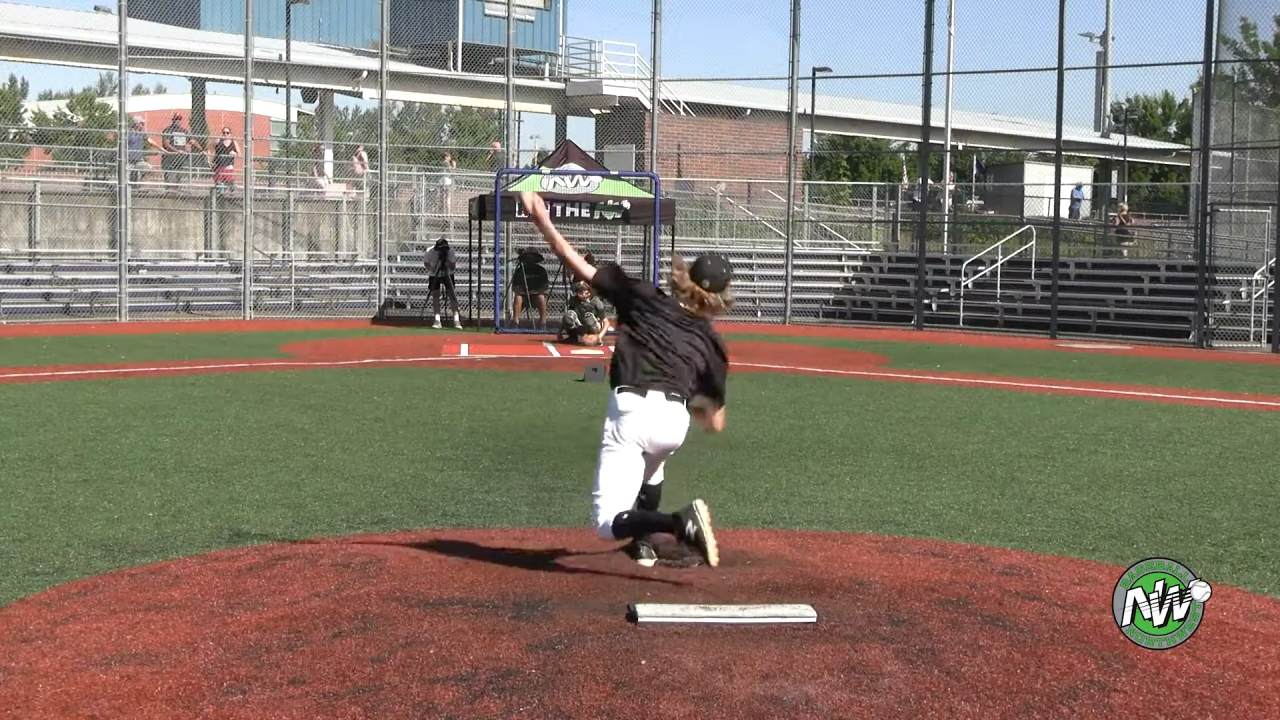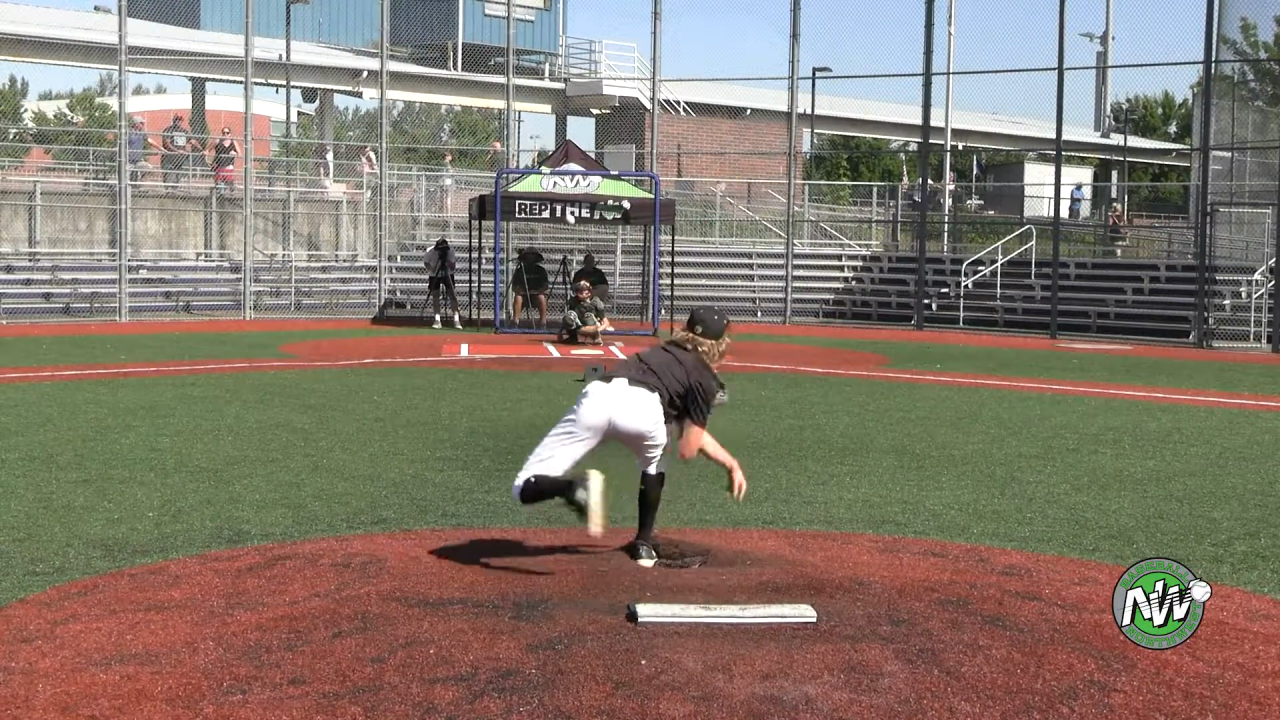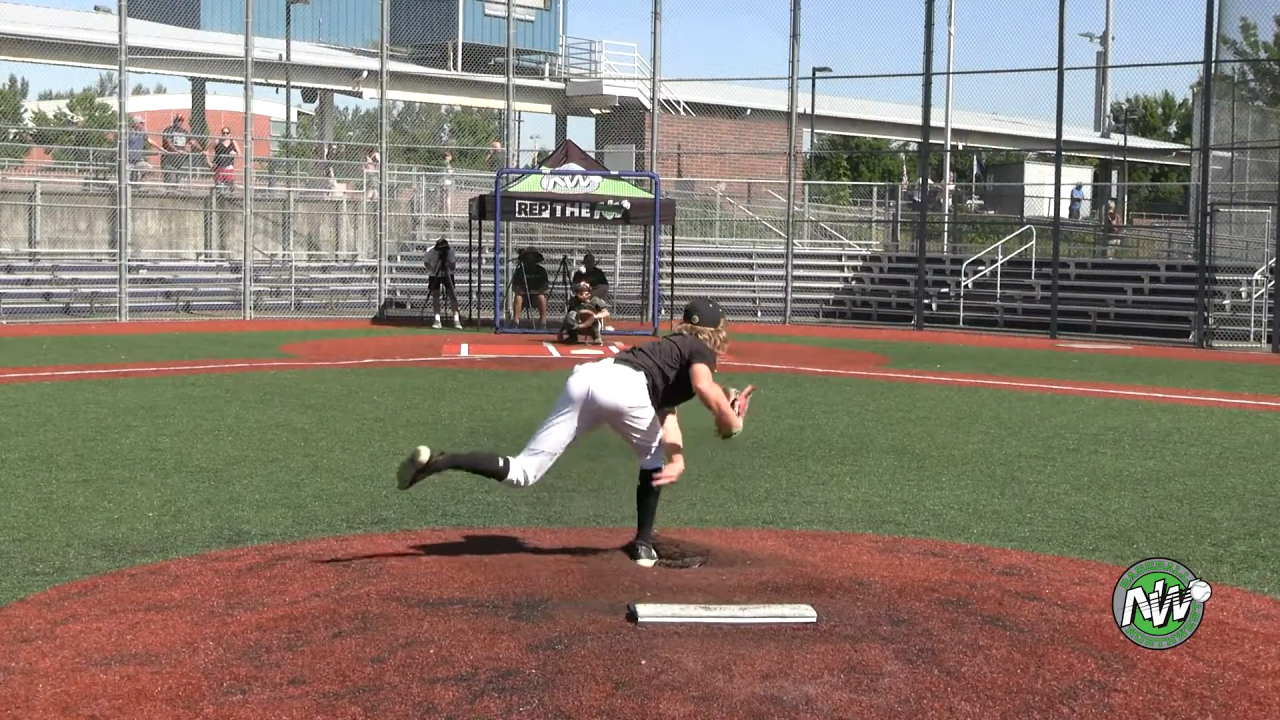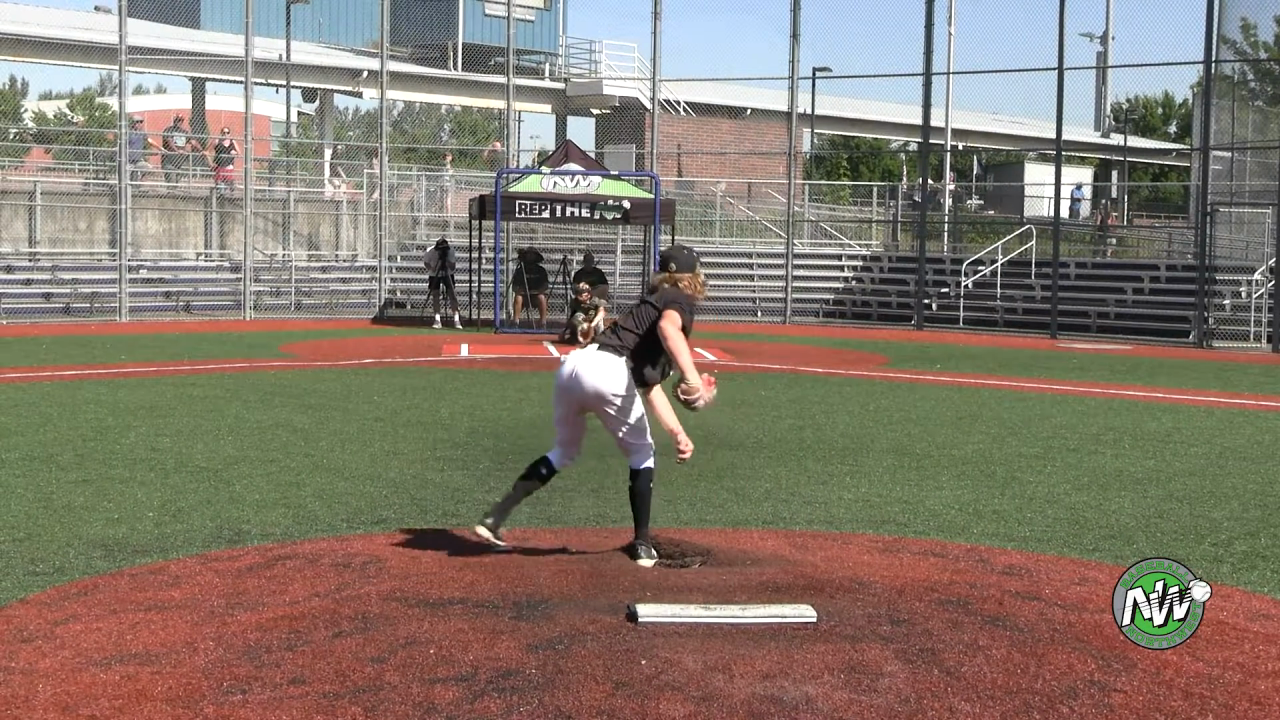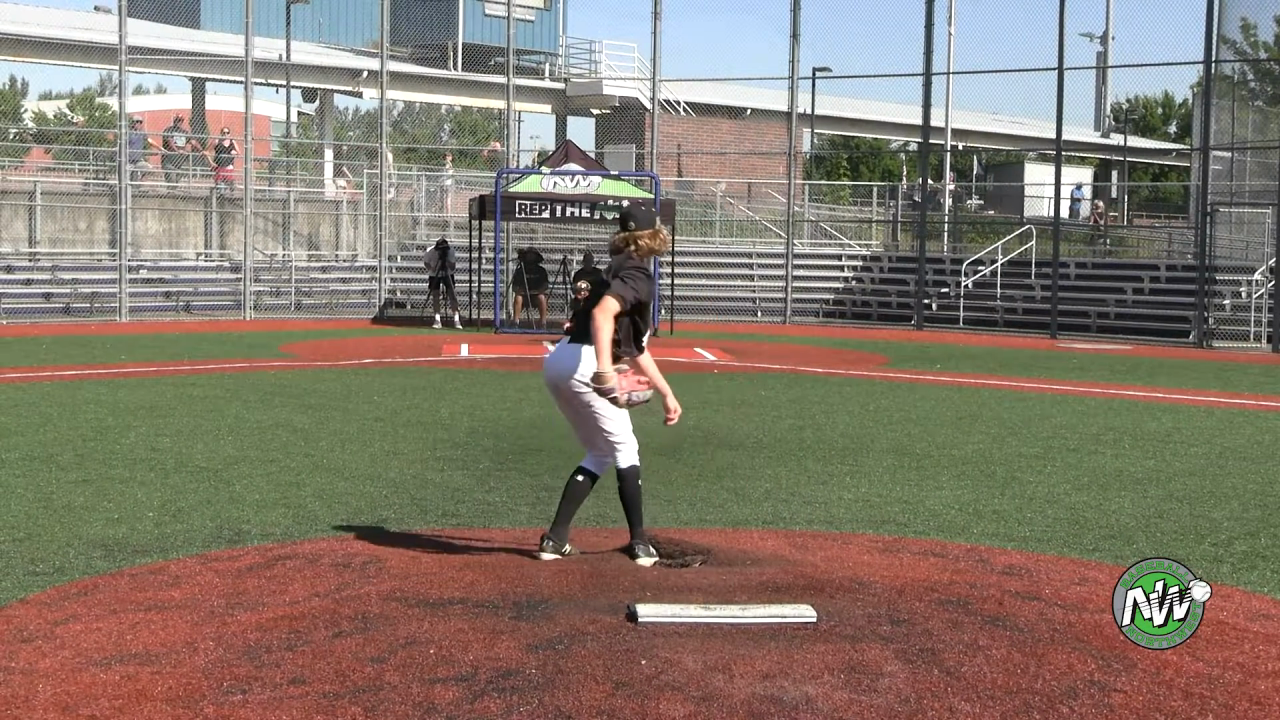
dt=0.2s
person 1, frame 1
left shoulder: (648, 298)
right shoulder: (712, 345)
left elbow: (580, 266)
right elbow: (715, 423)
left wrist: (542, 220)
left hip: (630, 413)
right hip: (674, 422)
left knee: (611, 525)
right knee: (651, 469)
left ankle: (681, 523)
right ankle: (643, 543)
person 1, frame 2
left shoulder: (669, 352)
right shoulder: (705, 378)
right elbow: (687, 449)
left wrist: (730, 463)
left hip: (600, 398)
right hip: (644, 407)
left knee: (525, 489)
right knee: (653, 458)
left ankle: (577, 489)
right ankle: (643, 543)
person 1, frame 3
left shoulder: (670, 346)
right shoulder: (701, 350)
left elbow: (668, 425)
right elbow: (704, 384)
left wrist: (676, 460)
right wrist: (729, 420)
left hip: (586, 377)
right hip: (626, 387)
left knee: (520, 472)
right knee: (652, 456)
left ankle: (432, 460)
right ankle: (643, 543)
person 1, frame 4
right shoulder: (681, 303)
left elbow: (651, 389)
right elbow: (667, 326)
left wrist: (678, 433)
right wrist: (691, 374)
left hip: (573, 365)
right hip: (611, 373)
left knee: (563, 452)
right knee: (641, 454)
left ankle: (495, 518)
right ankle: (643, 543)
person 1, frame 5
left shoulder: (625, 269)
right shoulder: (635, 273)
left elbow: (636, 350)
right elbow: (601, 313)
left wrist: (666, 393)
right wrist: (604, 368)
left hip: (559, 361)
right hip: (582, 362)
left knee: (598, 455)
right knee: (623, 449)
left ankle: (556, 538)
right ankle: (638, 542)
